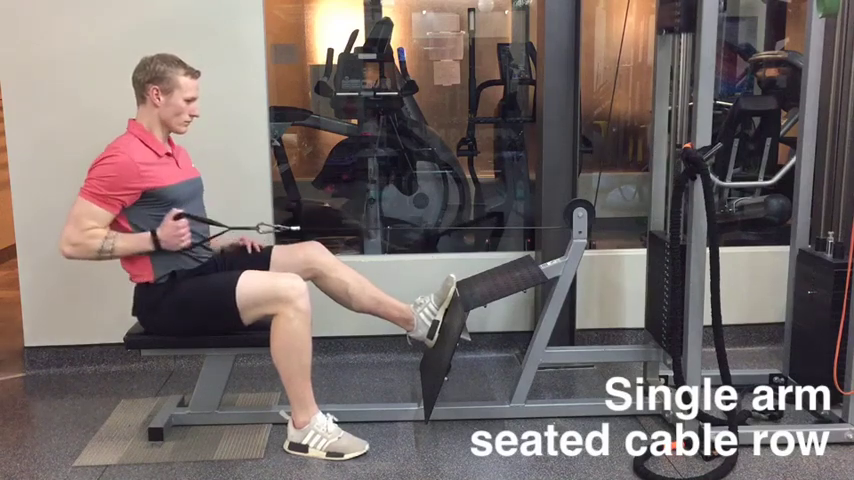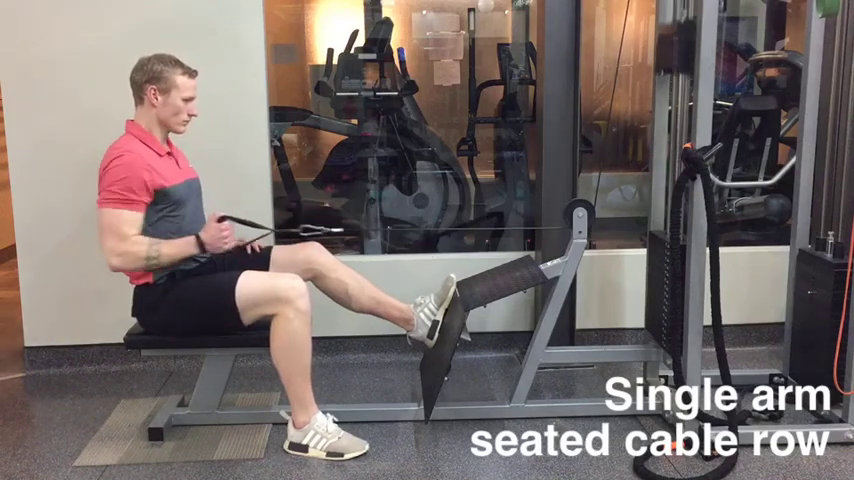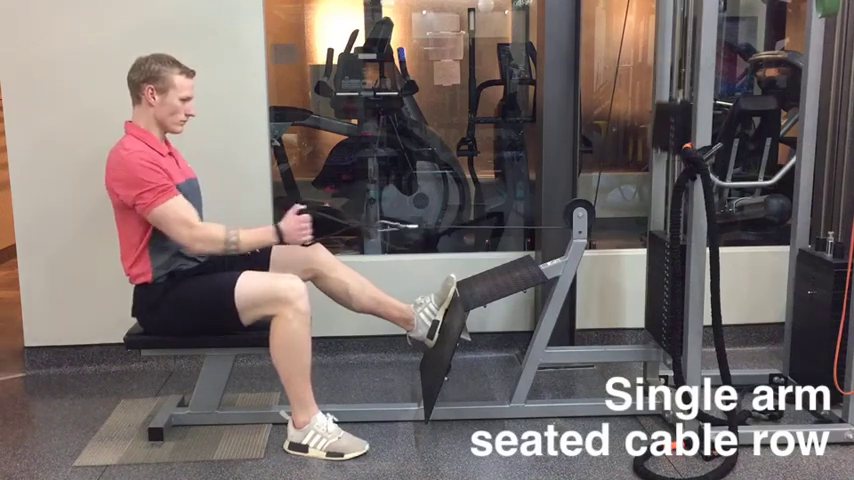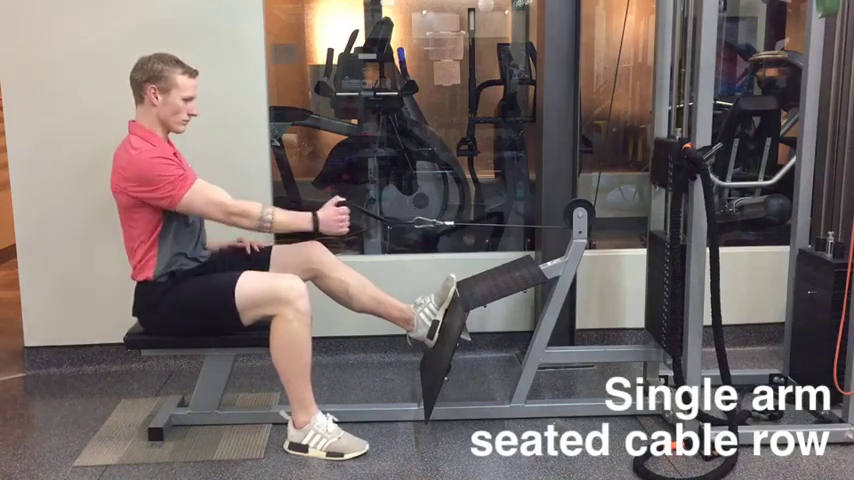
dt=0.4s
person 1, frame 1
left shoulder: (171, 150)
right shoulder: (123, 160)
right elbow: (74, 240)
left wrist: (223, 244)
right wrist: (156, 239)
left hip: (201, 269)
right hip: (167, 295)
left knee: (311, 255)
right knee: (289, 291)
left ankle: (414, 320)
right ankle: (304, 426)
person 1, frame 2
left shoulder: (165, 149)
right shoulder: (128, 160)
right elbow: (120, 254)
left wrist: (216, 242)
right wrist: (200, 243)
left hip: (196, 270)
right hip: (166, 295)
left knee: (311, 255)
right knee: (290, 292)
left ankle: (415, 321)
right ankle: (305, 426)
person 1, frame 3
left shoulder: (159, 149)
right shoulder: (133, 159)
right elbow: (197, 237)
left wrist: (233, 243)
right wrist: (278, 232)
left hip: (193, 272)
right hip: (166, 295)
left knee: (311, 256)
right knee: (289, 292)
left ankle: (415, 320)
right ankle: (305, 427)
person 1, frame 4
left shoulder: (158, 148)
right shoulder: (141, 158)
right elbow: (231, 210)
left wrist: (221, 246)
right wrist: (314, 220)
left hip: (193, 269)
right hip: (166, 294)
left knee: (312, 256)
right knee: (289, 292)
left ankle: (415, 320)
right ankle: (305, 426)
